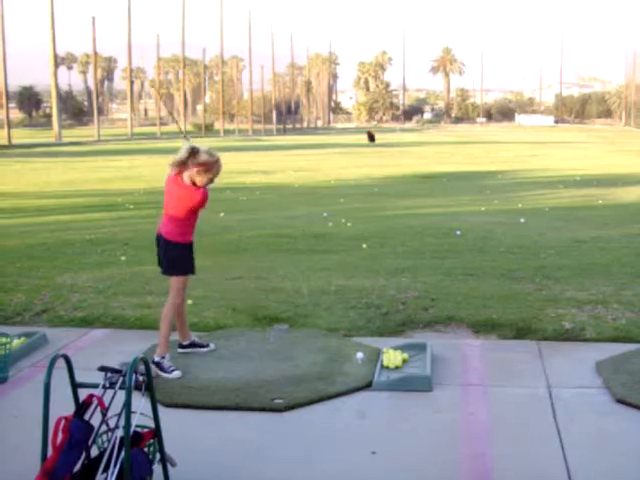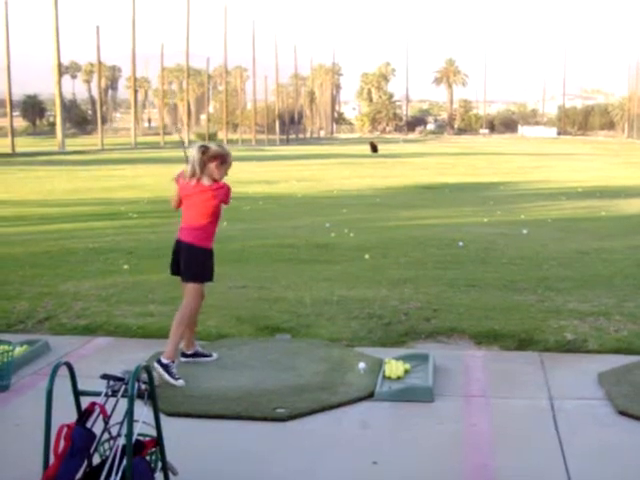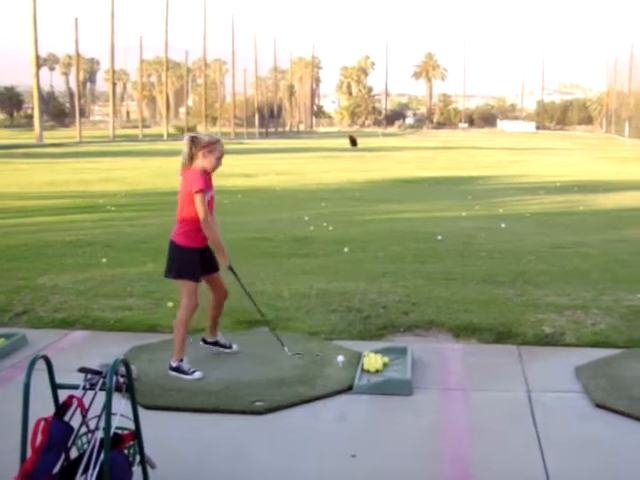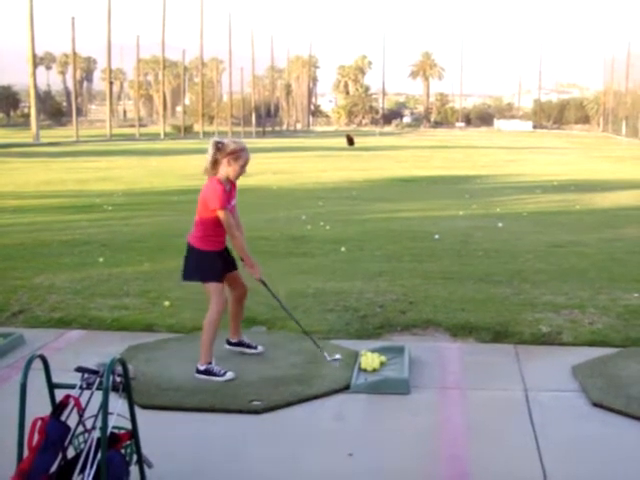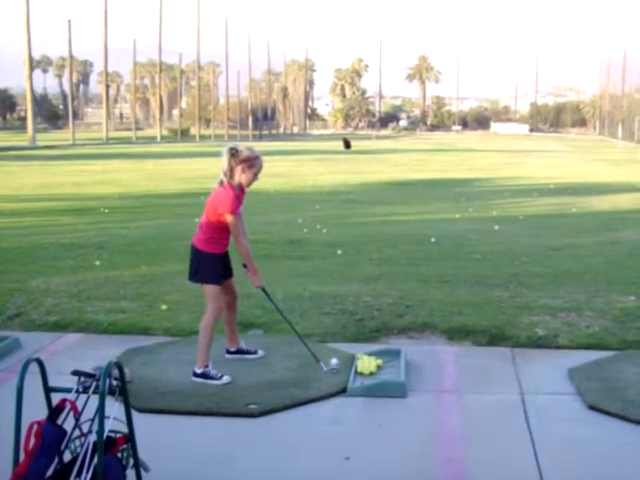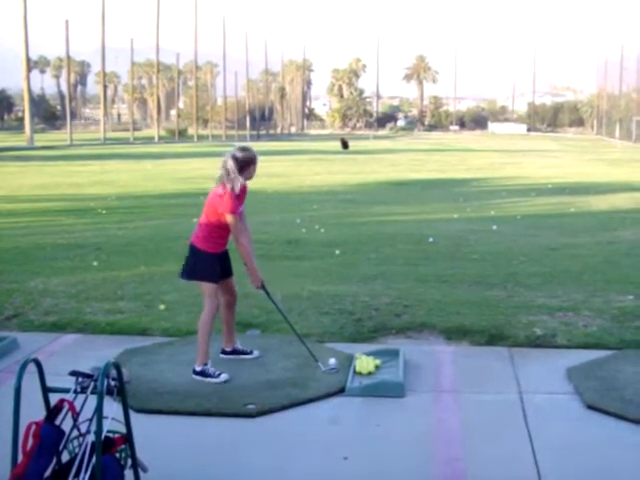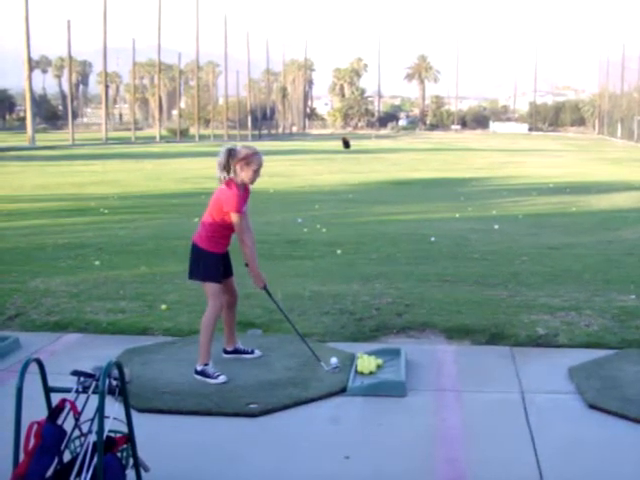
dt=0.7s
person 1, frame 1
left shoulder: (175, 174)
right shoulder: (200, 195)
left hip: (165, 237)
right hip: (179, 244)
left knee: (179, 293)
right knee: (175, 297)
left ankle: (185, 339)
right ankle: (160, 357)
person 1, frame 2
left shoulder: (184, 178)
right shoulder: (223, 190)
left hip: (183, 244)
right hip: (199, 249)
left knee: (196, 298)
right knee: (189, 303)
left ankle: (189, 348)
right ankle: (166, 358)
person 1, frame 3
left shoulder: (205, 177)
right shoulder: (196, 180)
left elbow: (210, 217)
right elbow: (204, 222)
left wrist: (217, 249)
right wrist: (222, 252)
left hip: (201, 246)
right hip: (185, 247)
left knee: (221, 292)
right knee: (189, 302)
left ankle: (211, 336)
right ankle: (177, 361)
person 1, frame 4
left shoulder: (230, 184)
right shoulder: (216, 191)
left elbow: (237, 222)
right elbow: (233, 233)
left wrist: (245, 258)
right wrist: (251, 264)
left hip: (218, 248)
right hip: (203, 250)
left knee: (240, 289)
right knee: (218, 304)
left ankle: (235, 338)
right ankle: (204, 365)
person 1, frame 5
left shoulder: (238, 190)
right shoulder: (227, 196)
left elbow: (242, 229)
right elbow: (239, 239)
left wrist: (249, 265)
right wrist: (254, 272)
left hip: (219, 251)
right hip: (206, 252)
left knee: (230, 296)
right knee: (214, 307)
left ankle: (233, 346)
right ankle: (201, 368)
person 1, frame 6
left shoulder: (240, 189)
right shoulder: (227, 197)
left elbow: (244, 228)
right elbow: (239, 239)
left wrist: (252, 262)
right wrist: (253, 271)
left hip: (218, 250)
right hip: (204, 251)
left knee: (230, 296)
right knee: (212, 304)
left ankle: (229, 346)
right ankle: (201, 365)
person 1, frame 7
left shoulder: (243, 189)
right shoulder: (232, 195)
left elbow: (247, 229)
right elbow: (243, 239)
left wrist: (253, 264)
right wrist: (255, 272)
left hip: (219, 250)
right hip: (206, 250)
left knee: (231, 296)
right knee: (215, 304)
left ankle: (231, 346)
right ankle: (202, 365)
